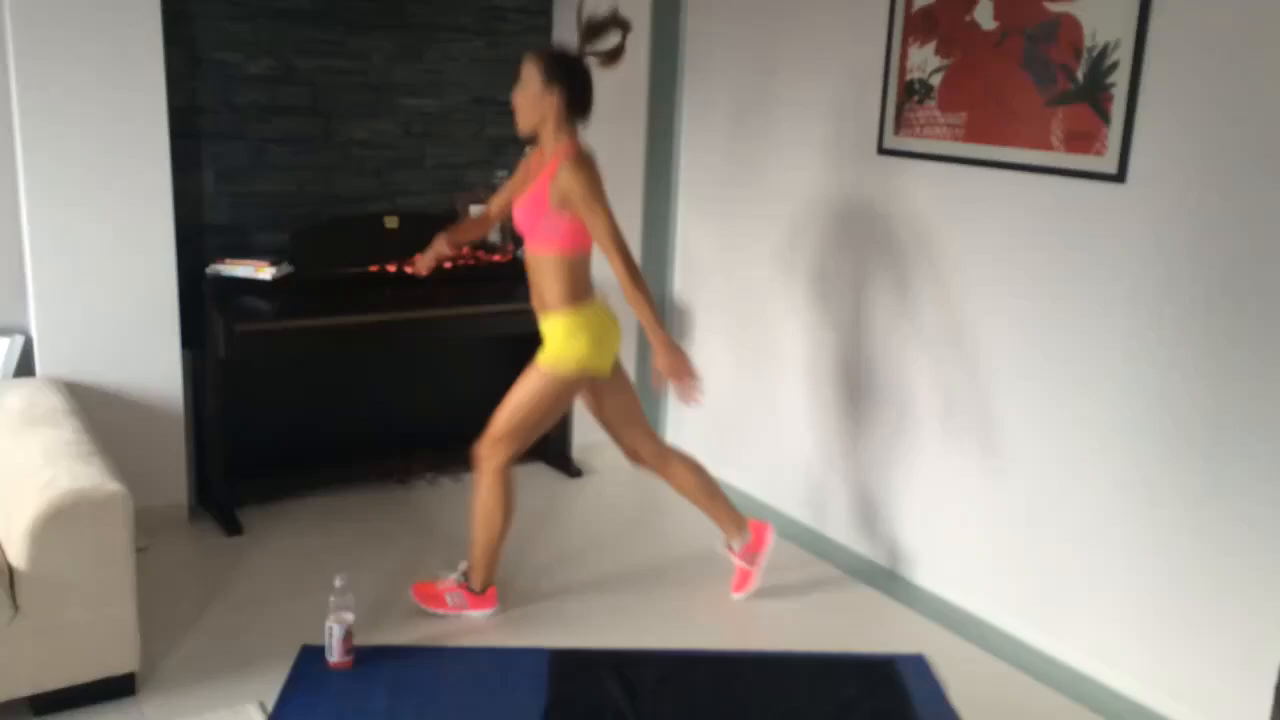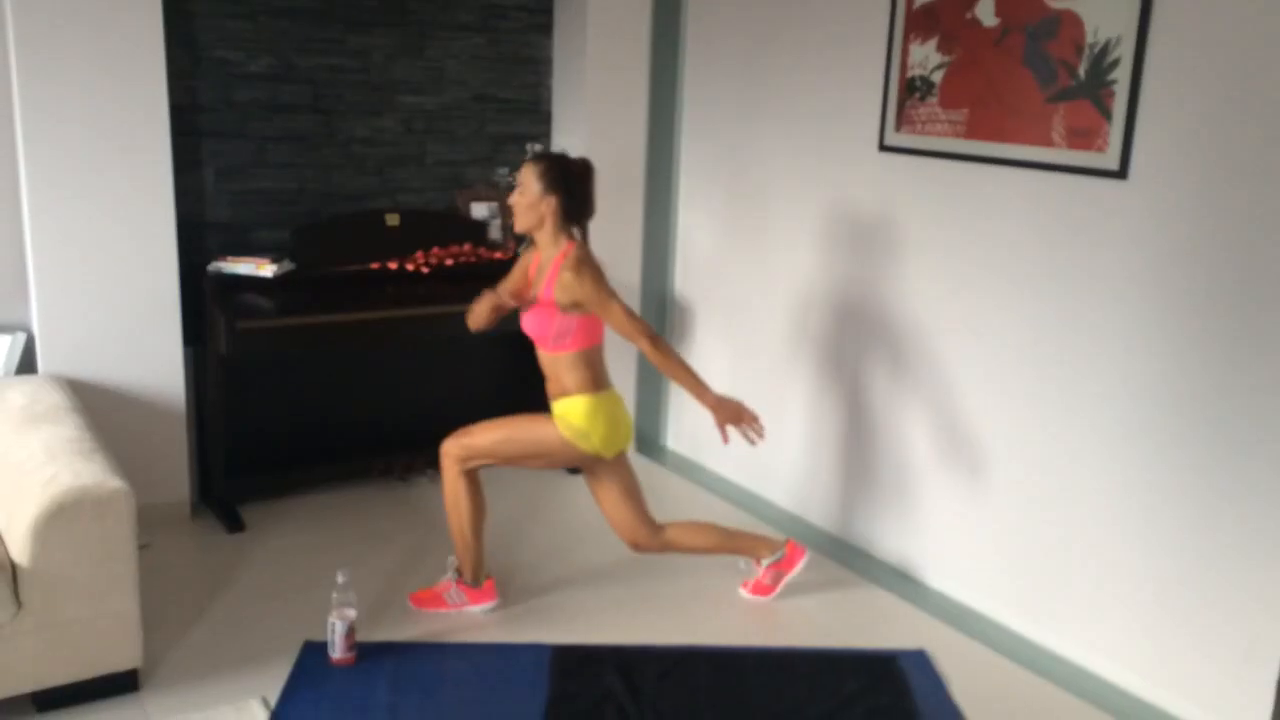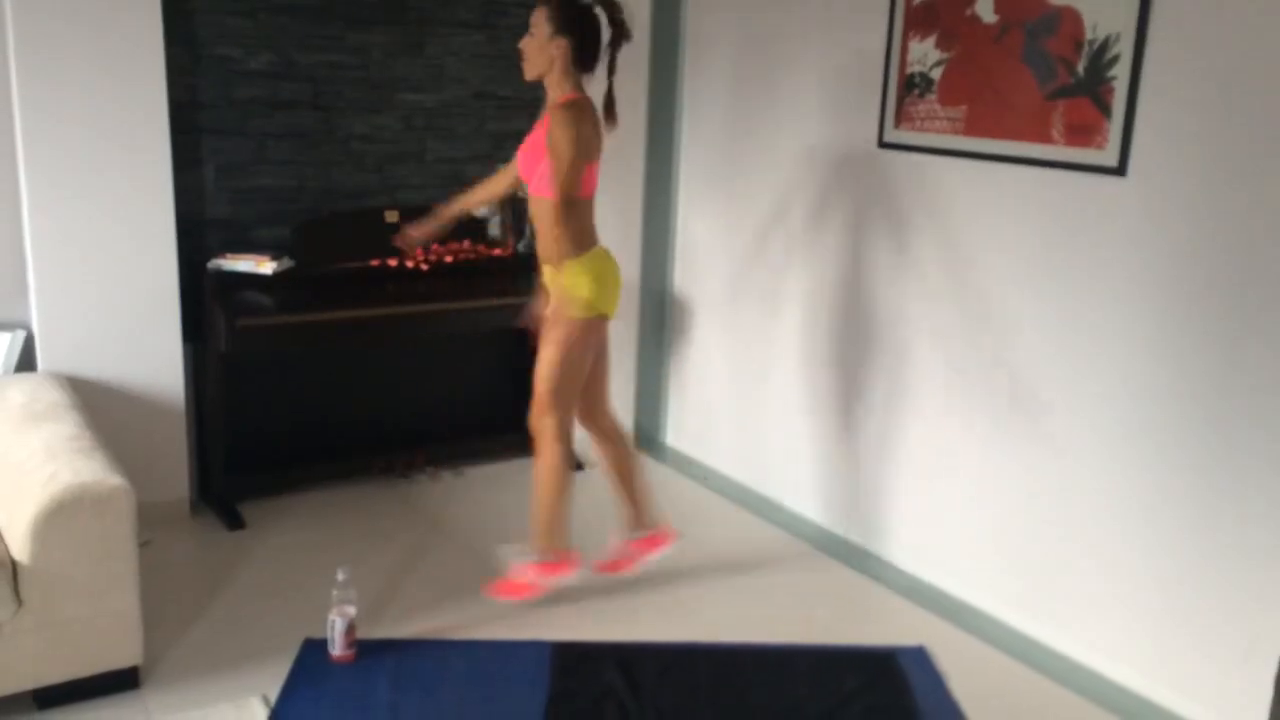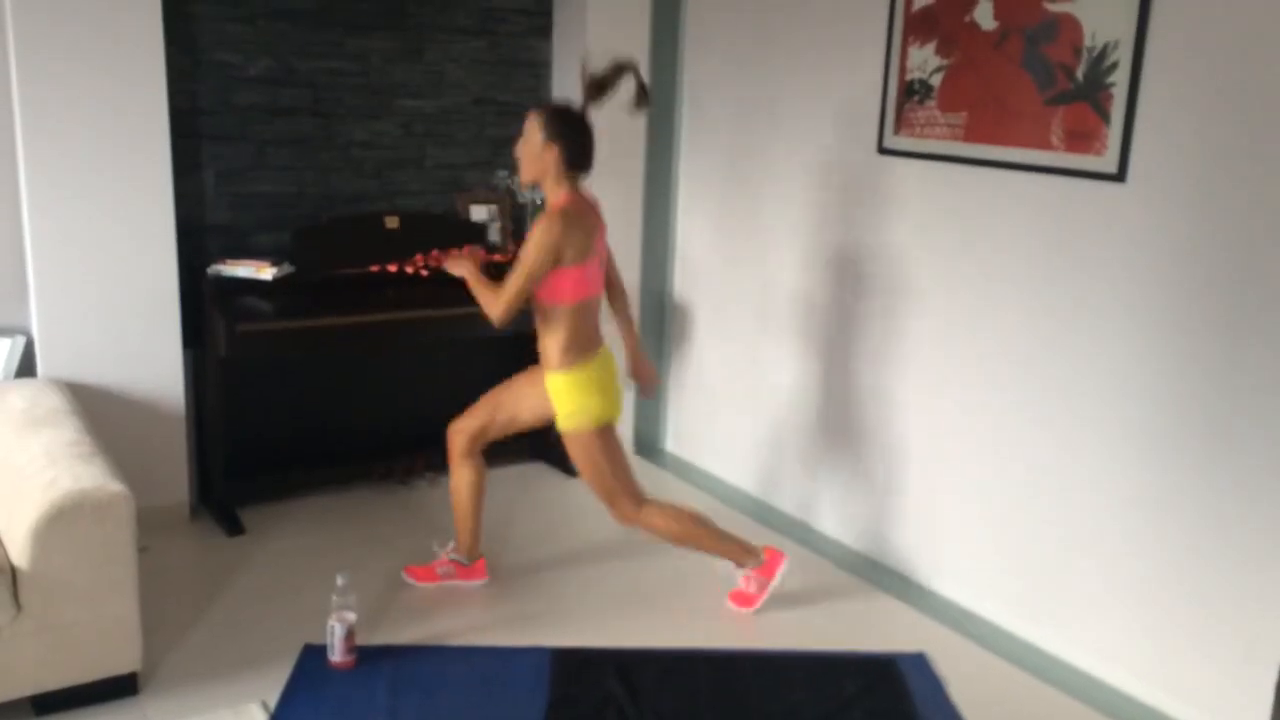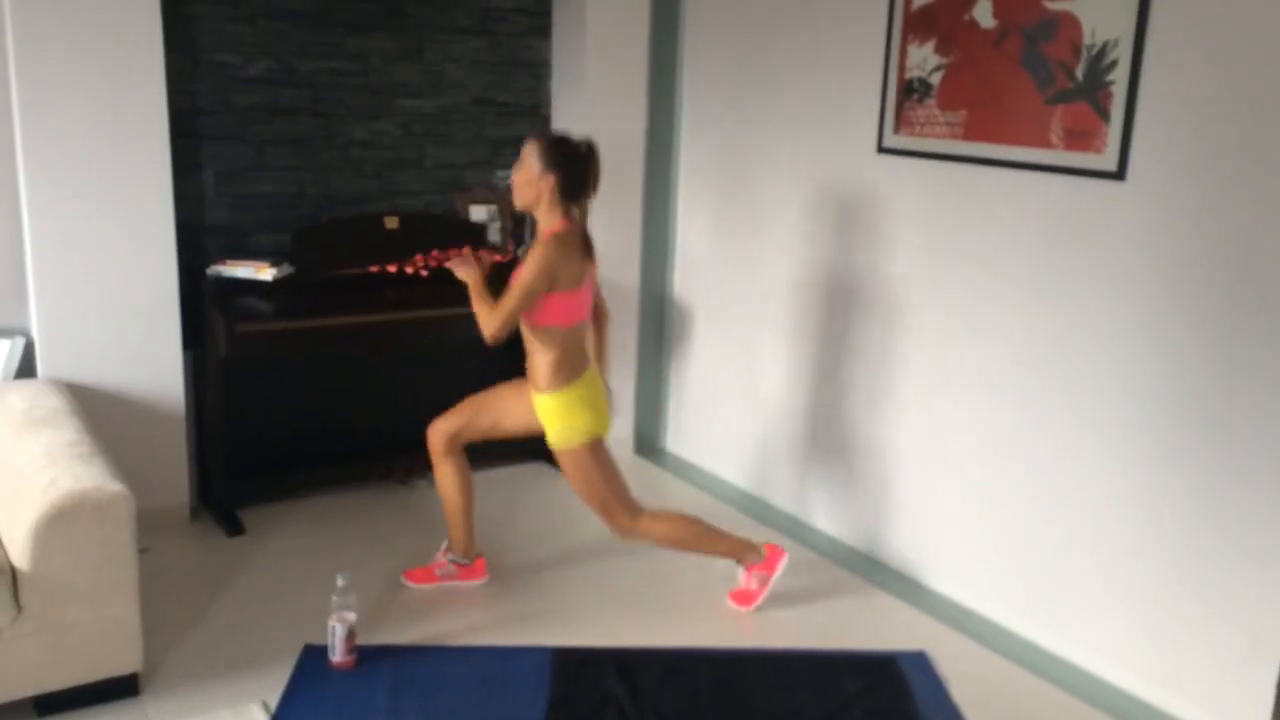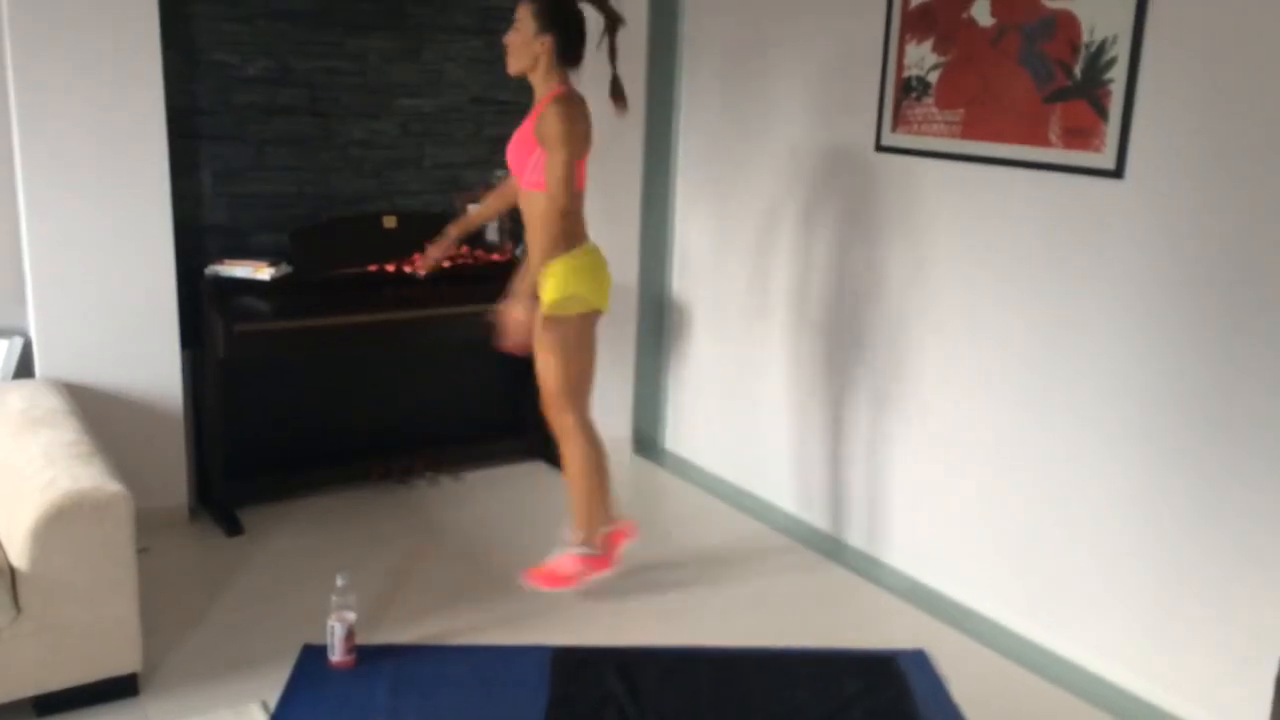
dt=0.3s
person 1, frame 1
left shoulder: (572, 168)
right shoulder: (538, 162)
left elbow: (619, 256)
right elbow: (493, 214)
left wrist: (661, 342)
right wrist: (449, 240)
left hip: (576, 337)
right hip: (575, 335)
left knee: (491, 454)
right knee: (642, 447)
left ankle: (473, 588)
right ankle: (744, 535)
person 1, frame 2
left shoulder: (574, 271)
right shoulder: (535, 256)
left elbow: (646, 339)
right elbow: (486, 311)
left wrist: (713, 400)
right wrist: (489, 303)
left hip: (585, 420)
right hip: (586, 416)
left knee: (455, 454)
right knee: (645, 537)
left ankle: (470, 583)
right ankle: (776, 551)
person 1, frame 3
left shoulder: (568, 116)
right shoulder: (564, 111)
left elbow: (563, 206)
right elbow: (512, 178)
left wrist: (555, 291)
right wrist: (441, 216)
left hip: (579, 282)
right hip: (571, 280)
left knee: (548, 421)
right knee: (594, 415)
left ankle: (550, 556)
right ankle: (643, 530)
person 1, frame 4
left shoulder: (557, 224)
right shoulder: (581, 211)
left elbow: (502, 310)
right elbow: (612, 284)
left wrist: (471, 272)
right wrist: (634, 350)
left hip: (578, 384)
right hip: (563, 375)
left knee: (629, 509)
right knee: (462, 435)
left ankle: (755, 560)
right ankle: (465, 558)
person 1, frame 5
left shoulder: (553, 248)
right shoulder: (569, 238)
left elbow: (496, 327)
right elbow: (596, 313)
left wrist: (474, 279)
right wrist: (598, 381)
left hip: (568, 405)
right hip: (550, 392)
left knee: (626, 521)
right knee: (441, 435)
left ankle: (756, 558)
right ankle: (462, 558)
person 1, frame 6
left shoulder: (559, 111)
right shoulder: (549, 108)
left elbow: (556, 209)
right elbow: (515, 188)
left wrist: (526, 292)
right wrist: (452, 233)
left hip: (569, 278)
right hip: (554, 278)
left knee: (566, 414)
right knee: (565, 412)
left ankle: (589, 544)
right ankle: (603, 527)
